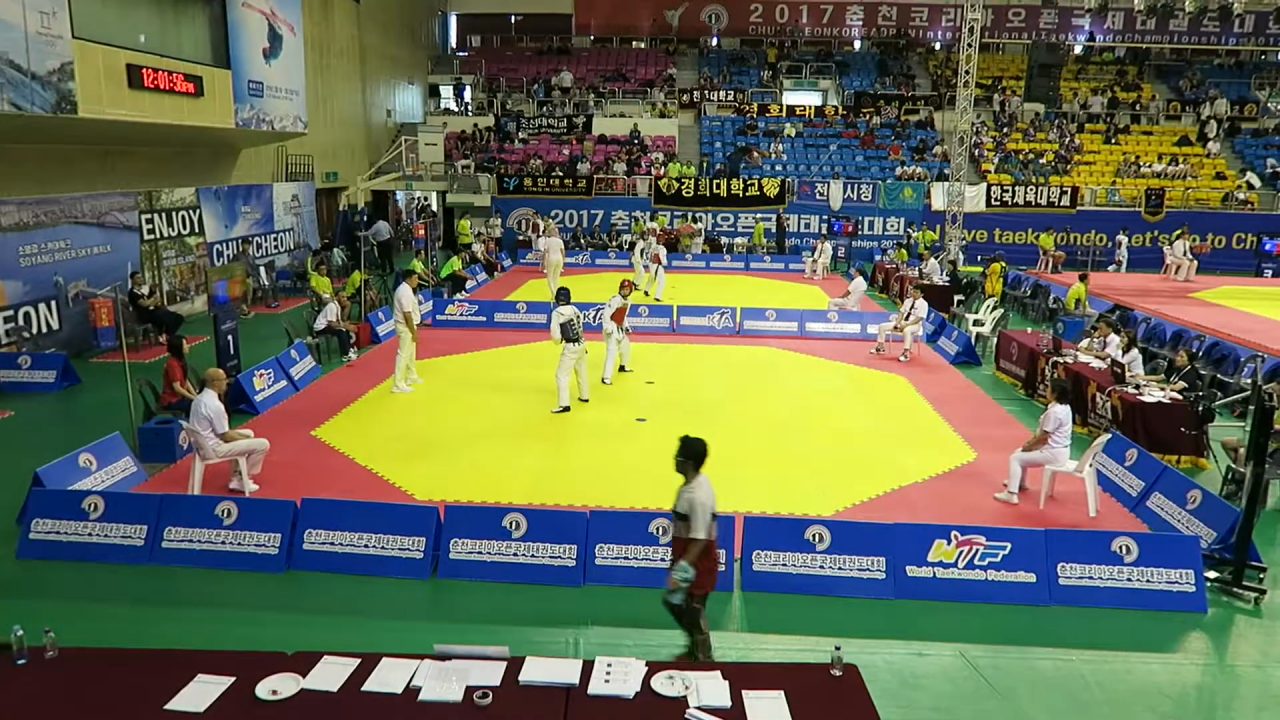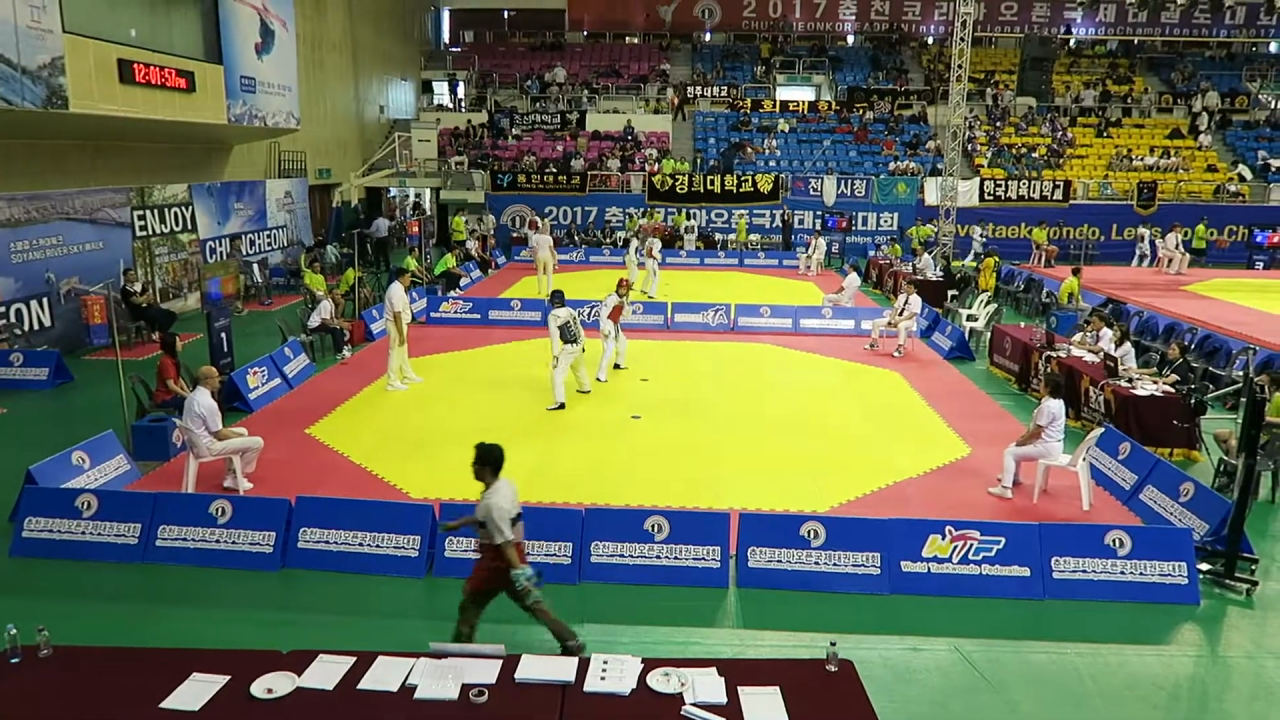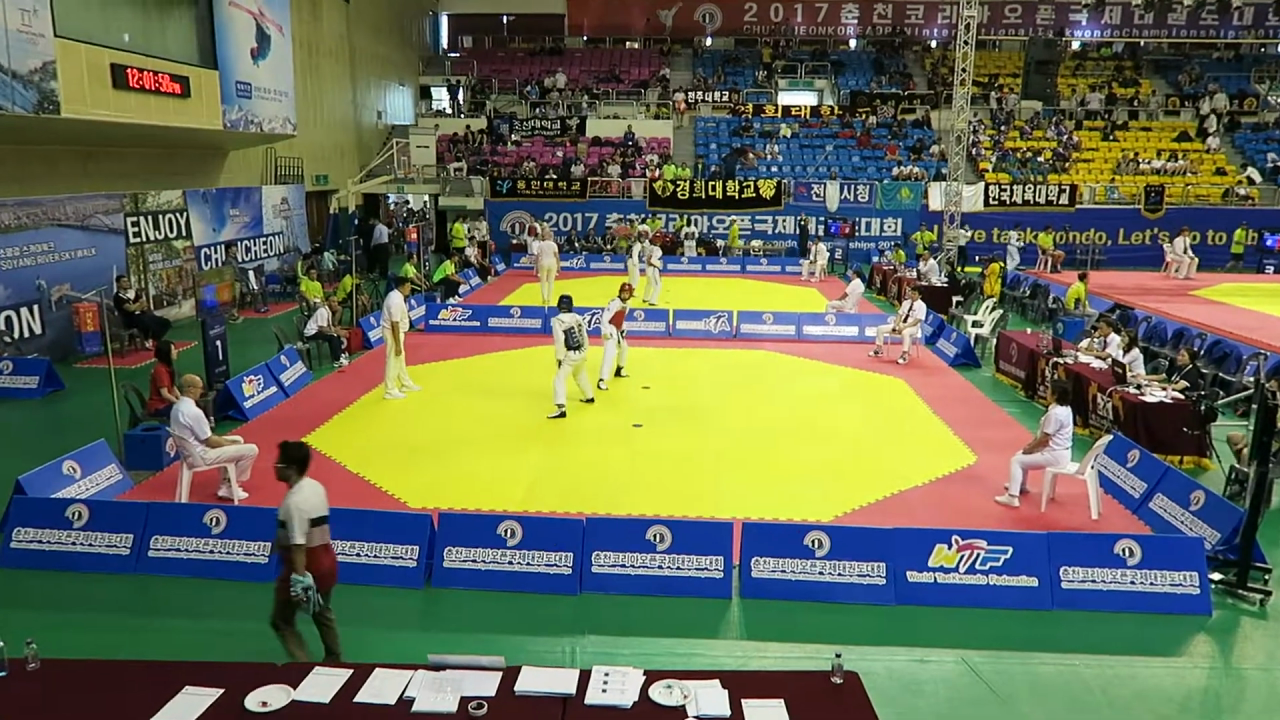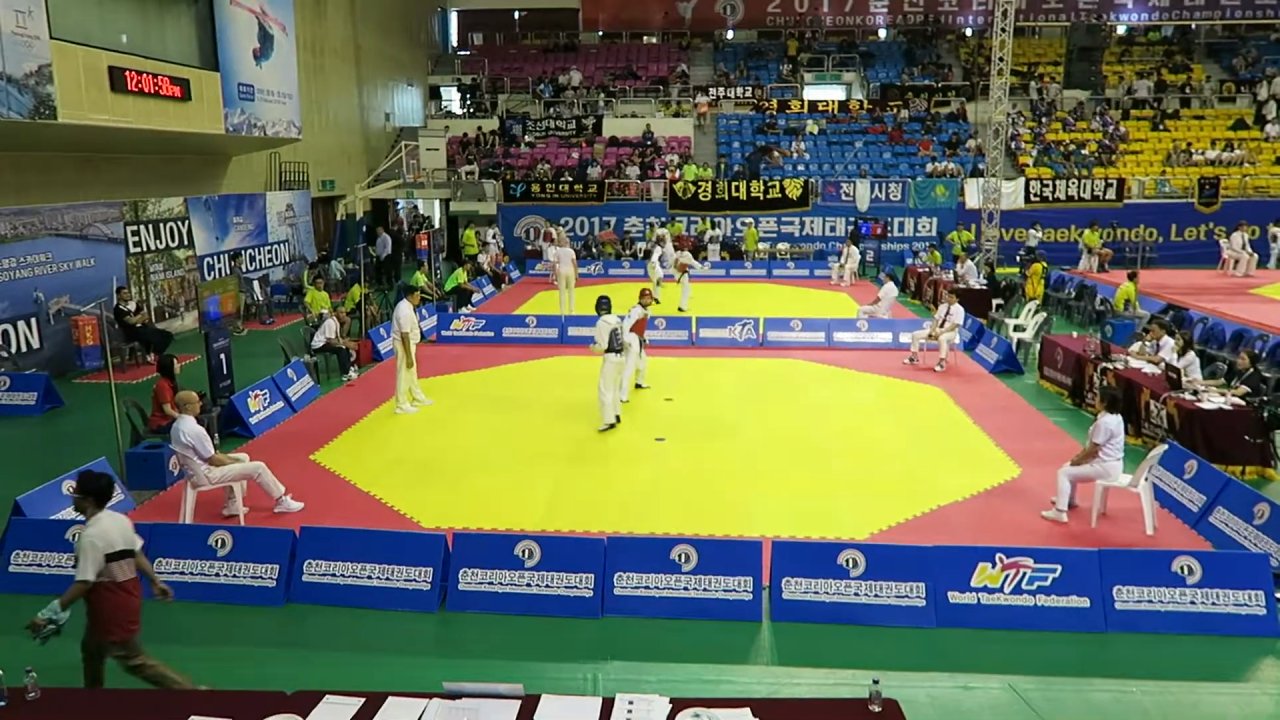
dt=0.7s
person 1, frame 1
left shoulder: (698, 495)
right shoulder: (693, 484)
left elbow: (699, 540)
left wrist: (681, 569)
left hip: (698, 559)
right hip: (688, 554)
left knee: (692, 612)
right knee: (674, 601)
left ankle: (703, 659)
right ankle: (696, 650)
person 1, frame 2
left shoulder: (493, 502)
right shoulder: (503, 485)
left elbow: (505, 543)
left wrist: (519, 573)
right wrist: (458, 524)
left hip: (497, 562)
right hip: (510, 558)
left knee: (469, 607)
right knee: (532, 604)
right ankle: (571, 643)
person 1, frame 3
left shoulder: (295, 501)
right shoulder: (315, 486)
left elbow: (298, 545)
left wrist: (300, 580)
left hip: (306, 565)
right hip: (325, 559)
left knee: (281, 619)
right knee: (322, 615)
left ankle: (302, 665)
right ankle: (334, 661)
person 1, frame 4
left shoulder: (91, 535)
right shoulder: (120, 520)
left elbow: (84, 583)
right elbow: (138, 554)
left wrist: (54, 611)
right wrist: (155, 581)
left hip: (111, 602)
right hip: (128, 593)
left knee: (133, 658)
right knee: (92, 648)
left ankle: (185, 691)
